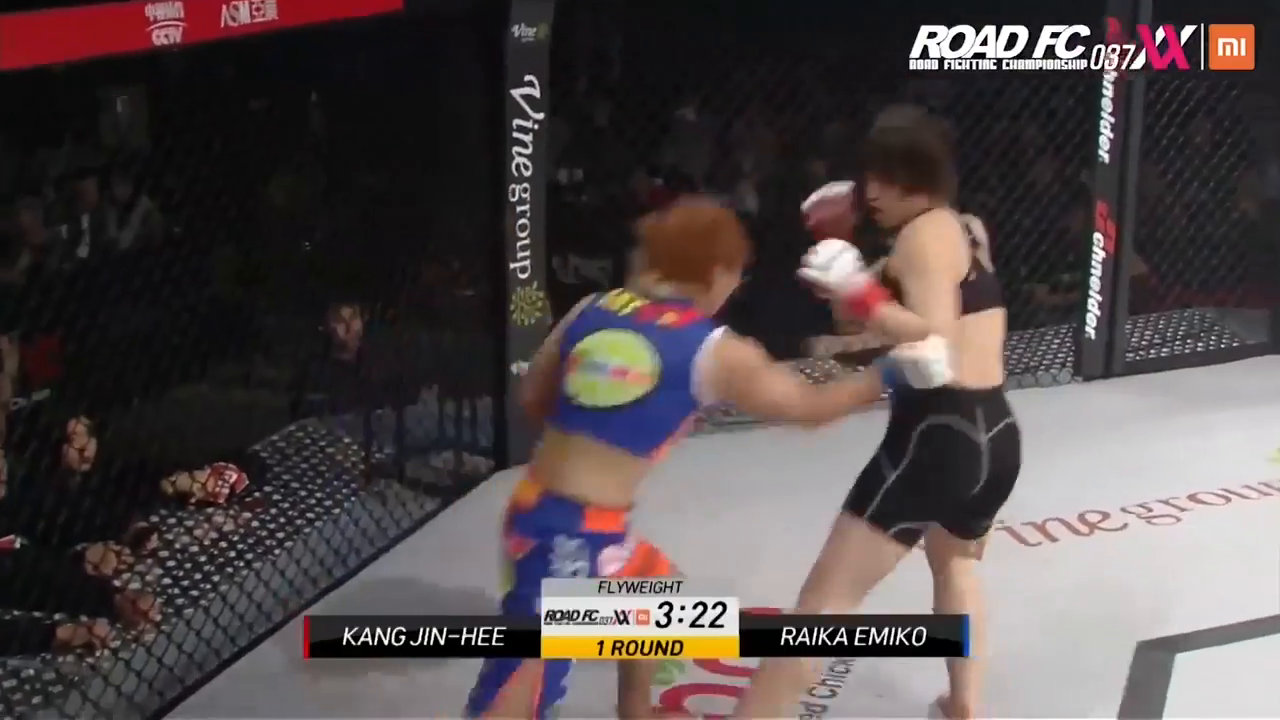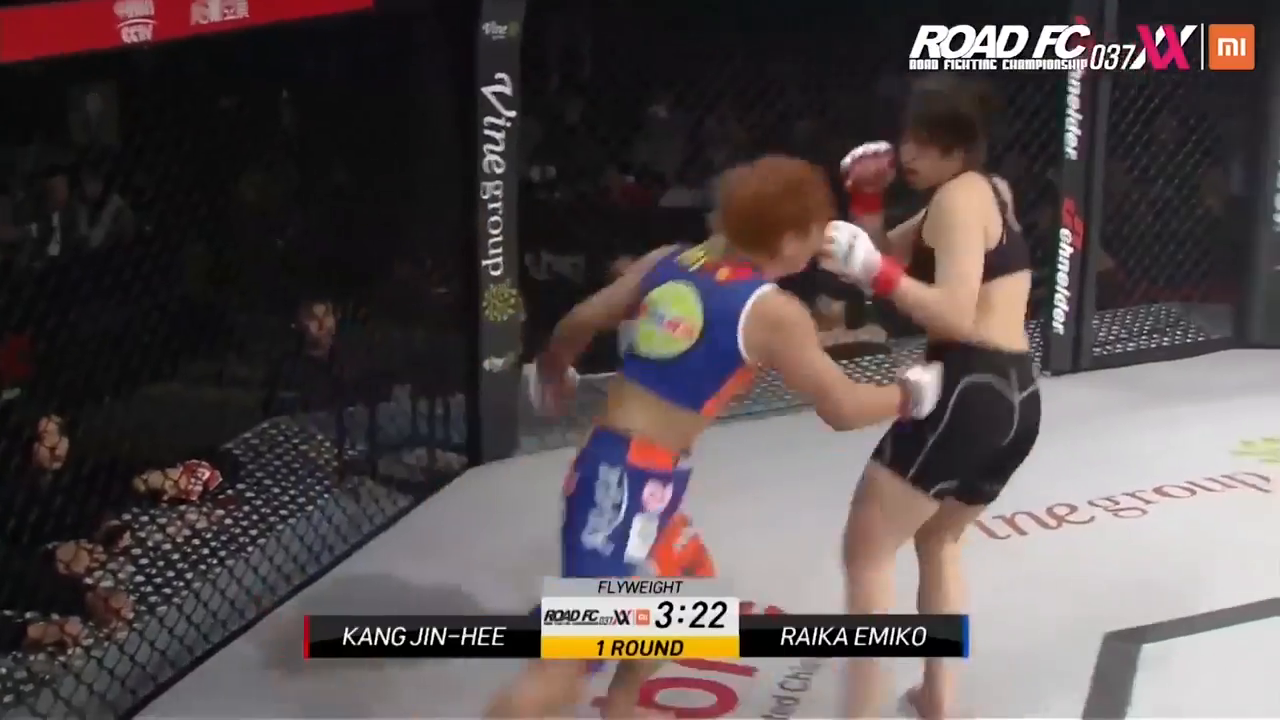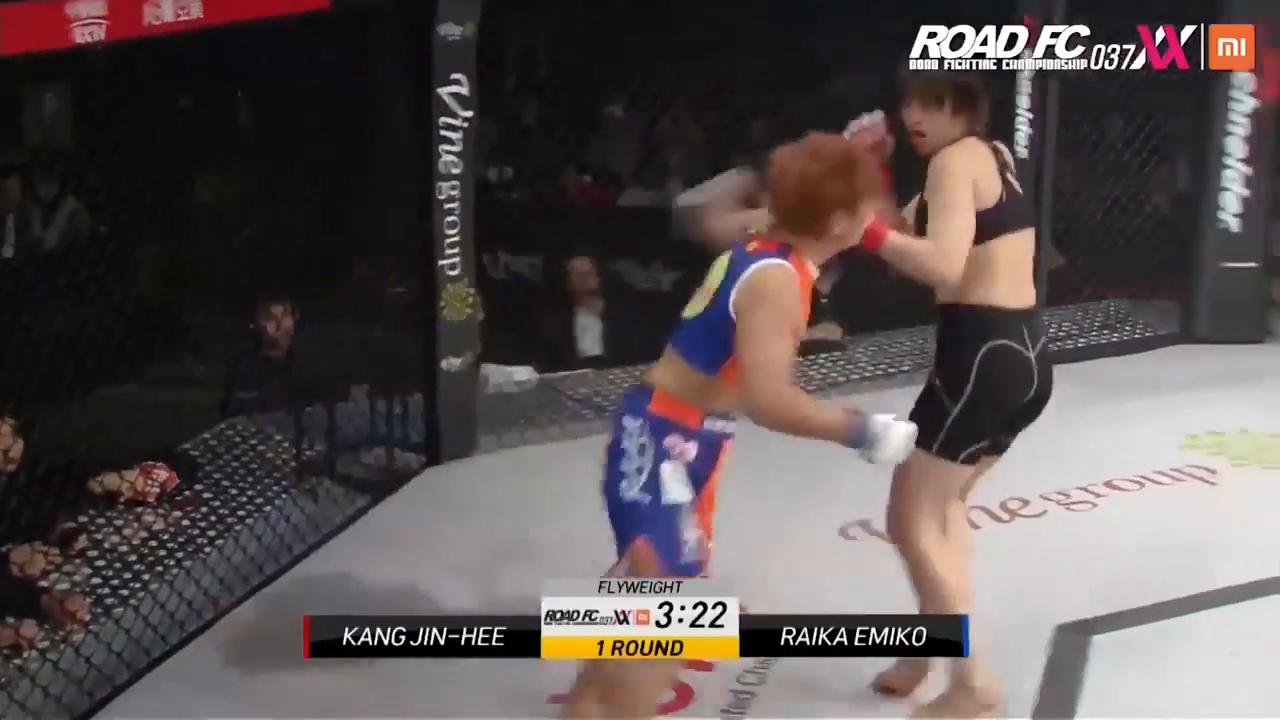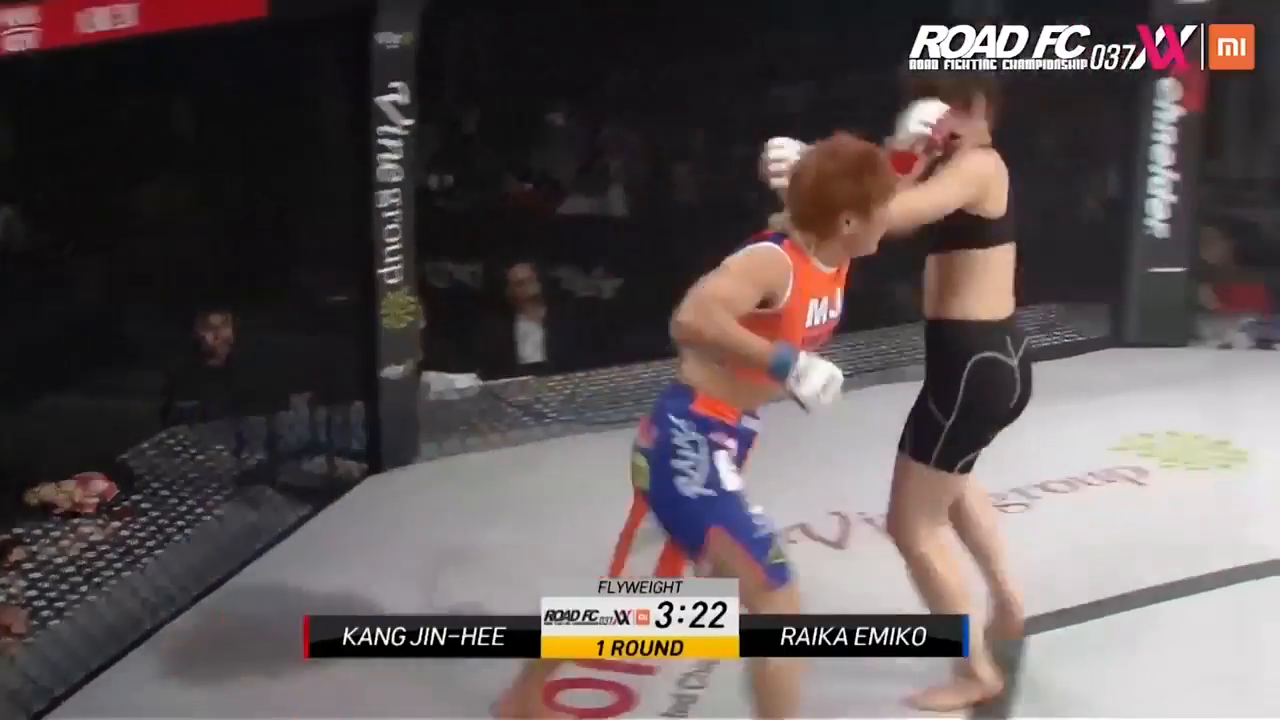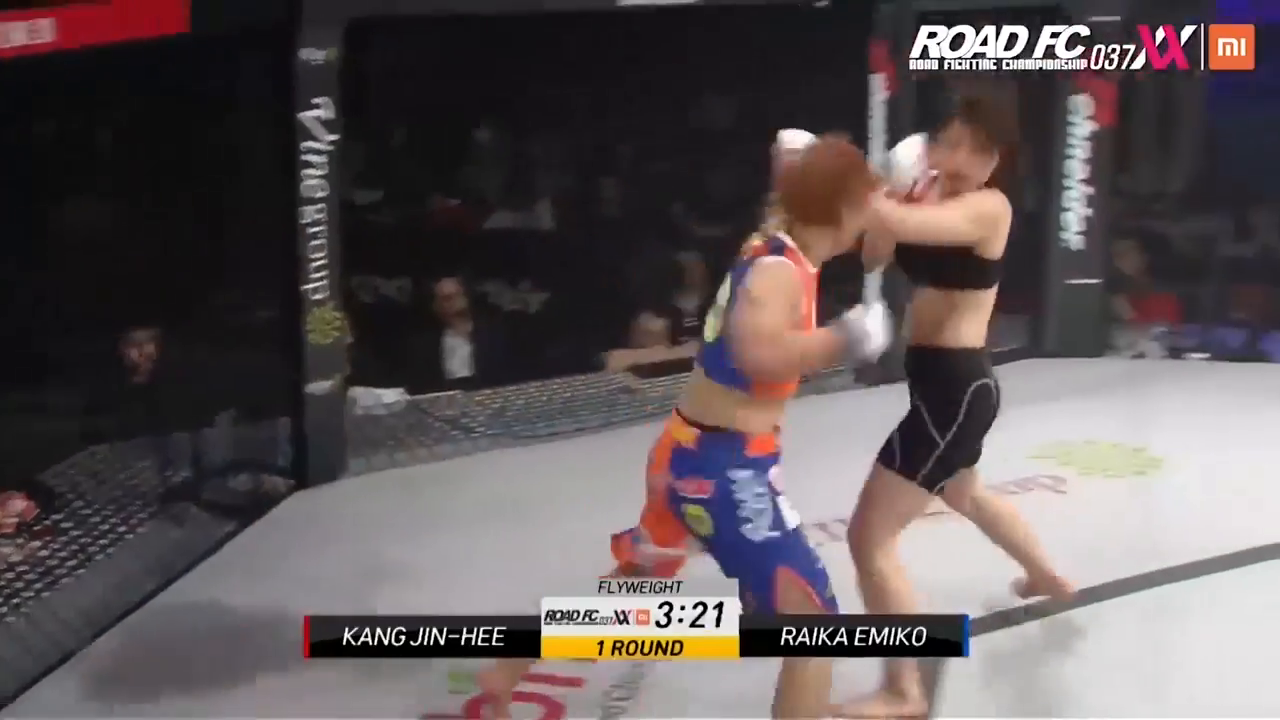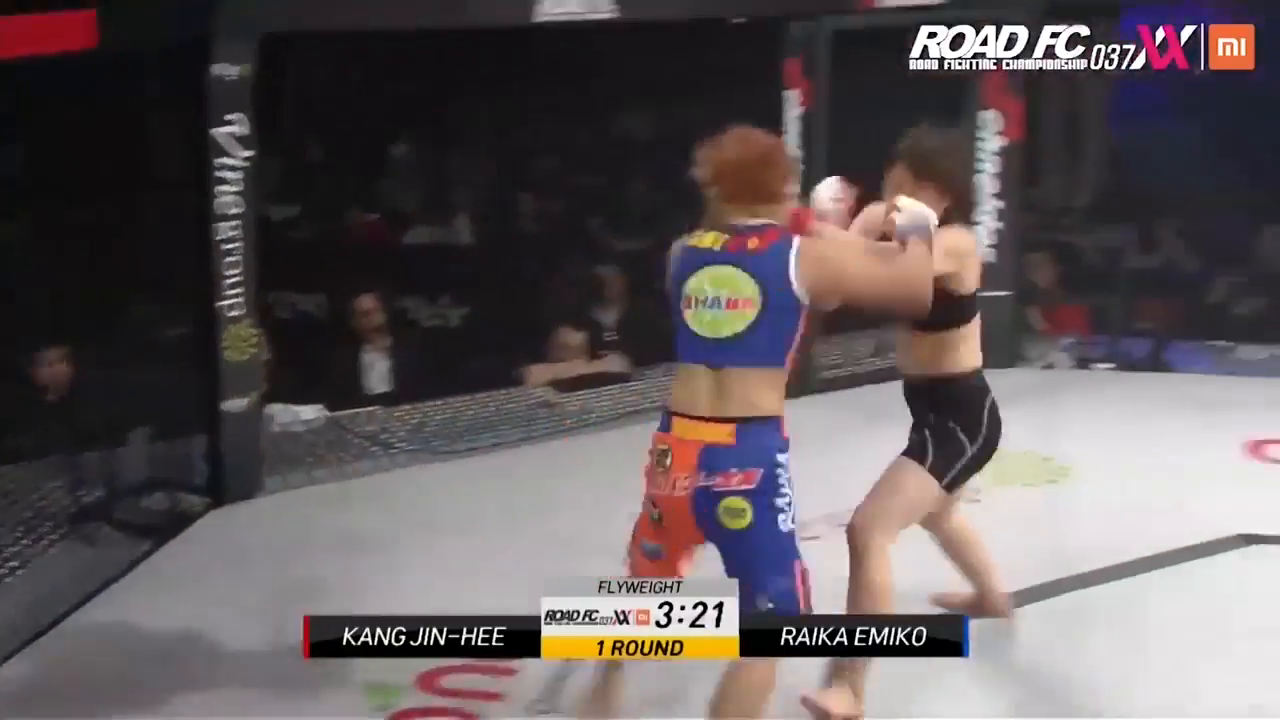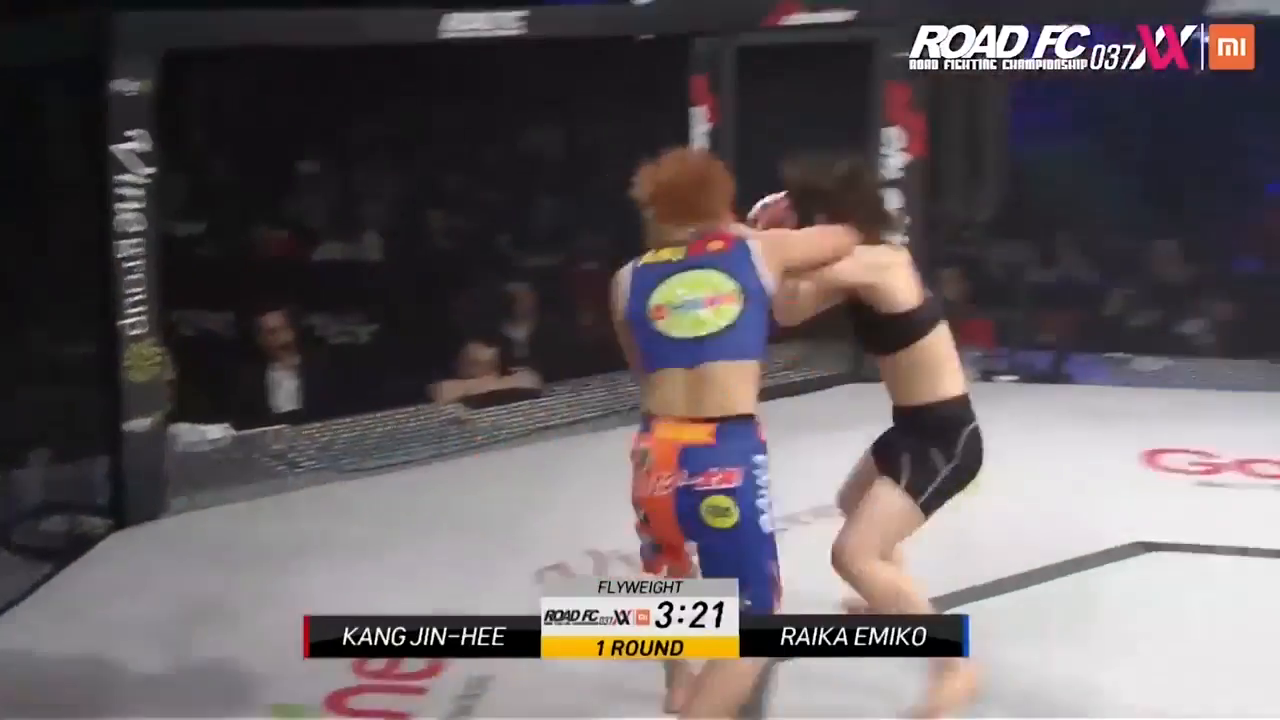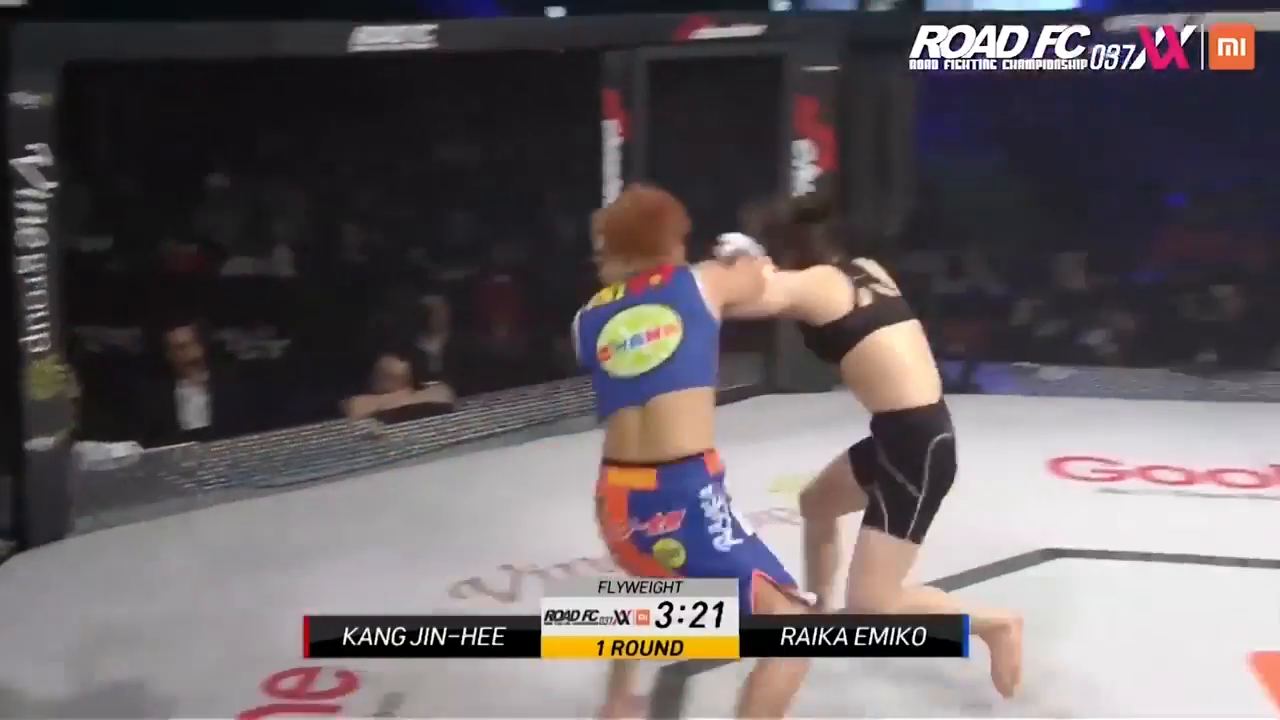
dt=0.1s
person 1, frame 1
left shoulder: (928, 233)
right shoulder: (963, 229)
left elbow: (930, 336)
right elbow: (884, 294)
left wrist: (861, 295)
right wrist: (841, 259)
left hip: (933, 440)
right hip: (996, 440)
left knee: (822, 604)
right knee: (956, 558)
person 1, frame 2
left shoulder: (956, 198)
right shoulder: (989, 192)
left elbow: (954, 318)
right elbow: (899, 251)
left wrist: (877, 273)
right wrist: (866, 199)
left hip: (970, 399)
right hip: (1015, 404)
left knee: (865, 552)
right knee: (937, 542)
person 1, frame 3
left shoulder: (956, 162)
right shoulder: (990, 158)
left elbow: (943, 267)
right elbow: (916, 233)
left wrist: (866, 233)
left hip: (984, 358)
right hip: (1026, 358)
left knee: (911, 521)
right knee: (941, 505)
right ankle: (925, 656)
person 1, frame 4
left shoulder: (977, 167)
right shoulder: (959, 164)
left elbow: (891, 217)
right wrist: (909, 156)
left hip: (971, 364)
right hip: (1000, 357)
left knee: (910, 528)
right knee: (946, 479)
left ankle: (977, 671)
right ankle: (1006, 602)
person 1, frame 5
left shoulder: (985, 209)
right shoulder: (934, 194)
left elbow: (899, 226)
right elbow: (874, 242)
right wrist: (906, 189)
left hip: (950, 389)
right hip: (955, 384)
left knee: (868, 540)
right knee: (962, 492)
right ankle: (1051, 578)
person 1, frame 6
left shoulder: (956, 242)
right shoulder: (890, 224)
left hip: (962, 413)
right hip: (937, 404)
left knee: (867, 532)
right knee: (928, 505)
right ankle: (991, 595)
person 1, frame 7
left shoulder: (876, 263)
right shoulder: (863, 257)
left elbow: (789, 312)
left hip: (945, 439)
right hip: (918, 426)
left knee: (853, 555)
right knee: (855, 503)
left ankle: (952, 666)
right ankle: (888, 603)
person 1, frame 8
left shoulder: (808, 284)
right shoulder: (862, 269)
left elbow: (736, 303)
left hip: (915, 446)
right hip: (913, 431)
left knee: (871, 602)
right knee: (817, 501)
left ankle: (998, 626)
right ankle: (820, 607)
person 2, frame 1
left shoulder: (590, 309)
right shoulder: (718, 352)
left elbow: (532, 398)
right elbow: (811, 408)
right wrist: (892, 372)
left hip: (536, 514)
right hip: (576, 539)
person 2, frame 2
left shoulder: (667, 262)
right shoulder: (771, 311)
left elbow: (580, 322)
right elbow: (843, 408)
left wrist: (551, 371)
right wrist: (910, 393)
left hip: (644, 479)
right hip: (624, 487)
right knee: (565, 666)
person 2, frame 3
left shoulder: (765, 251)
right shoulder: (776, 281)
right elbow: (766, 401)
right wrist: (860, 430)
left hip: (683, 444)
right hip: (658, 446)
person 2, frame 4
left shoulder: (829, 262)
right shoulder: (770, 261)
right elbow: (691, 320)
right wrist: (783, 361)
left hip: (693, 440)
right hip: (687, 442)
right knee: (770, 597)
person 2, frame 5
left shoulder: (773, 253)
right shoulder: (777, 276)
right elbow: (760, 355)
right wrist: (849, 336)
left hip: (683, 457)
right hip: (729, 471)
person 2, frame 6
left shoulder: (685, 253)
right shoulder: (806, 254)
right elbow: (915, 288)
right wrist: (917, 243)
left hip: (674, 452)
right hip: (750, 459)
left knee: (650, 575)
person 2, frame 7
left shoulder: (629, 280)
right shoulder: (758, 249)
right elbow: (842, 241)
left hip: (657, 457)
right hip: (728, 460)
left knee: (669, 571)
person 2, frame 8
left shoulder: (584, 321)
right shoulder: (701, 281)
right elbow: (757, 277)
left hip: (614, 498)
right hip: (687, 498)
left knee: (642, 584)
